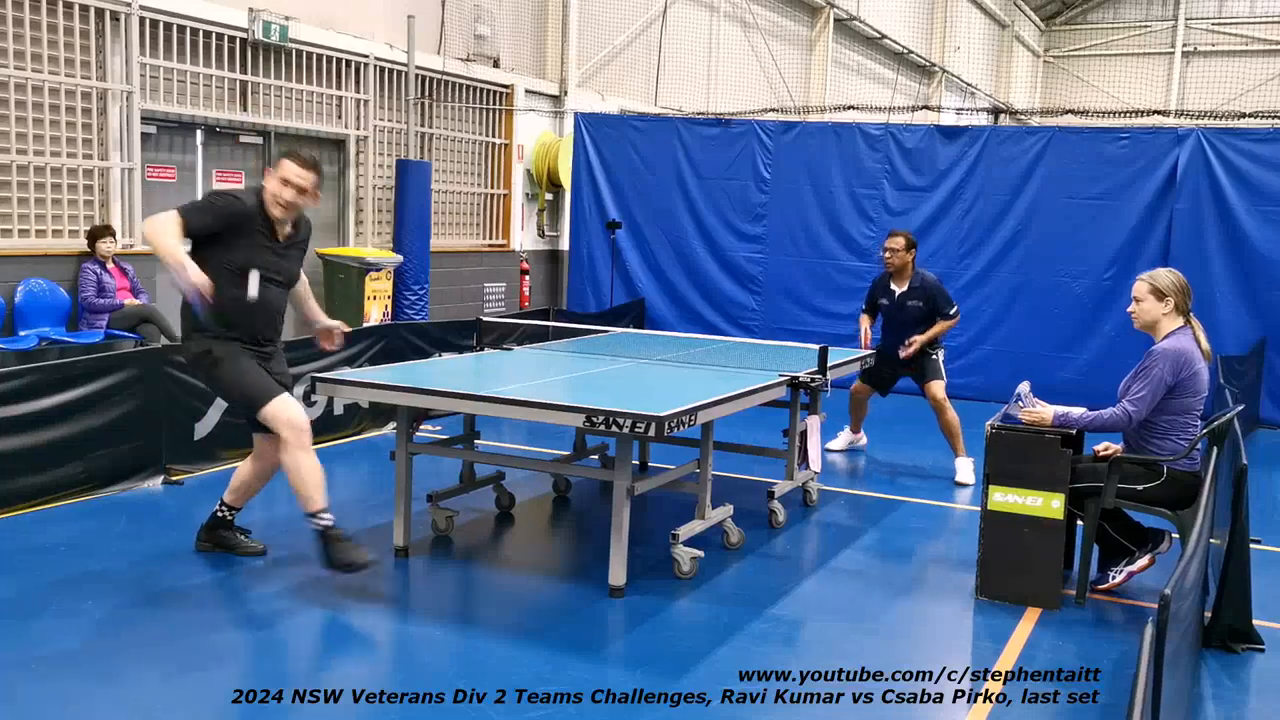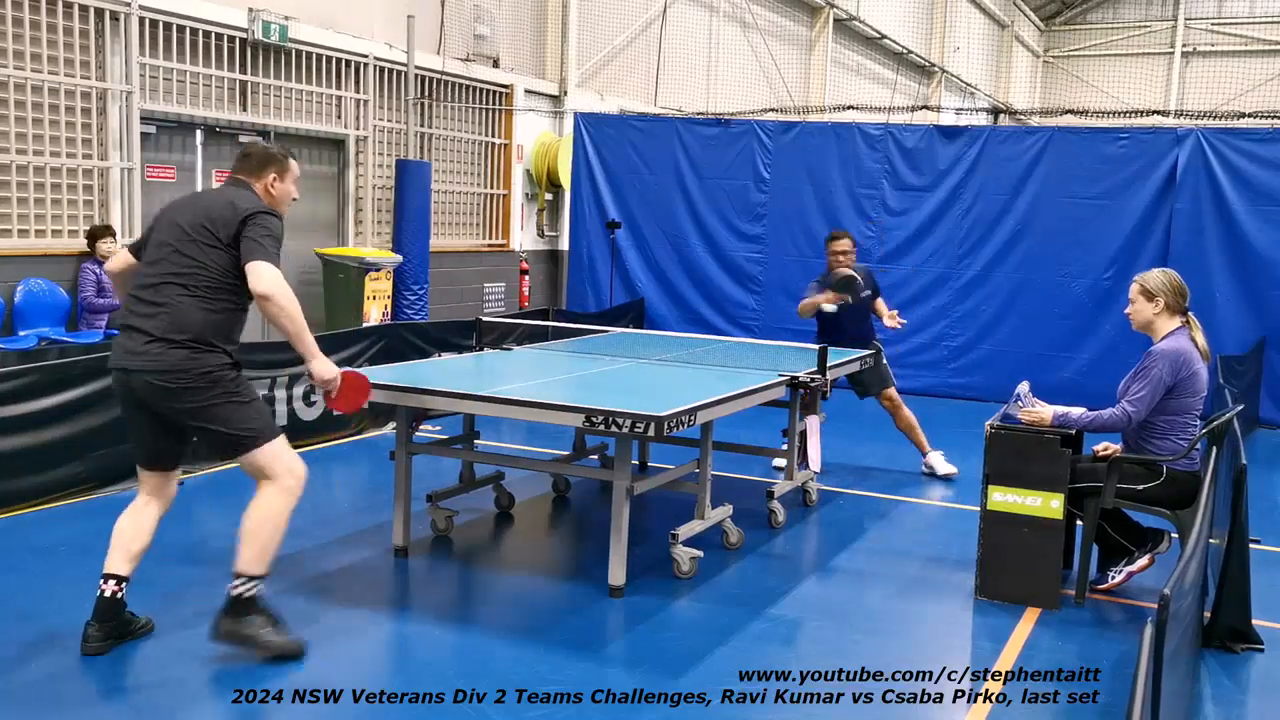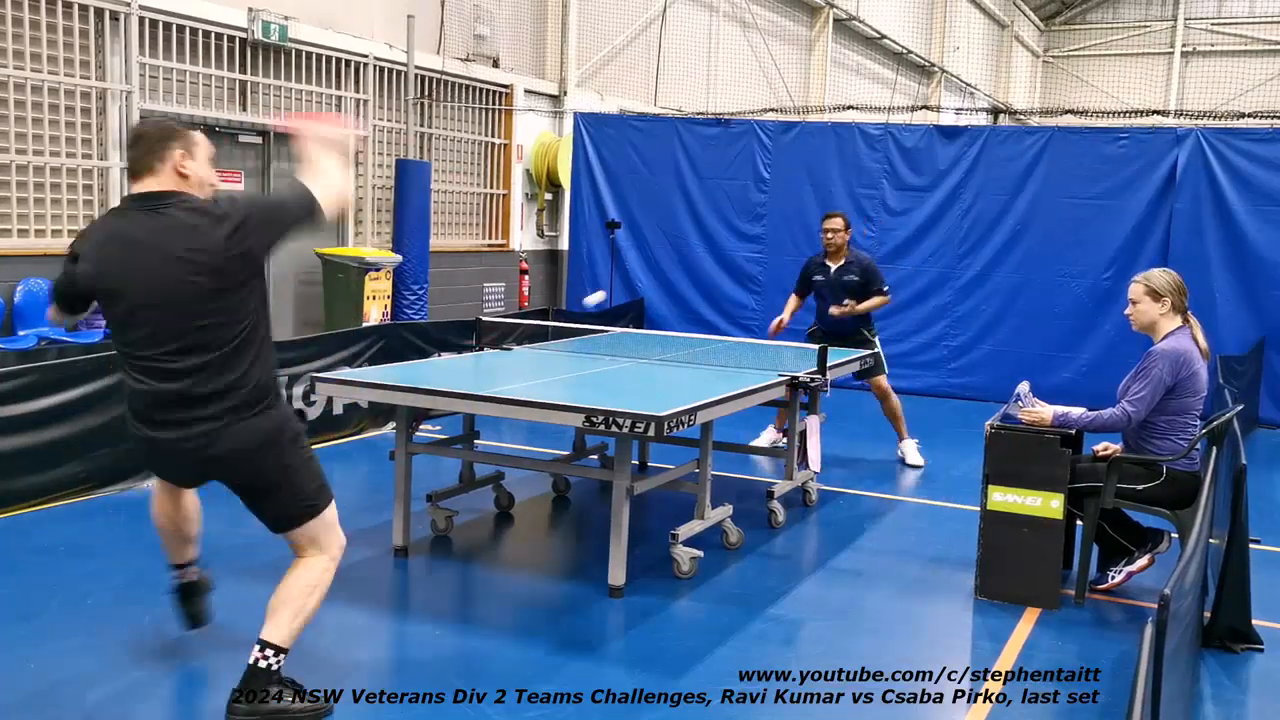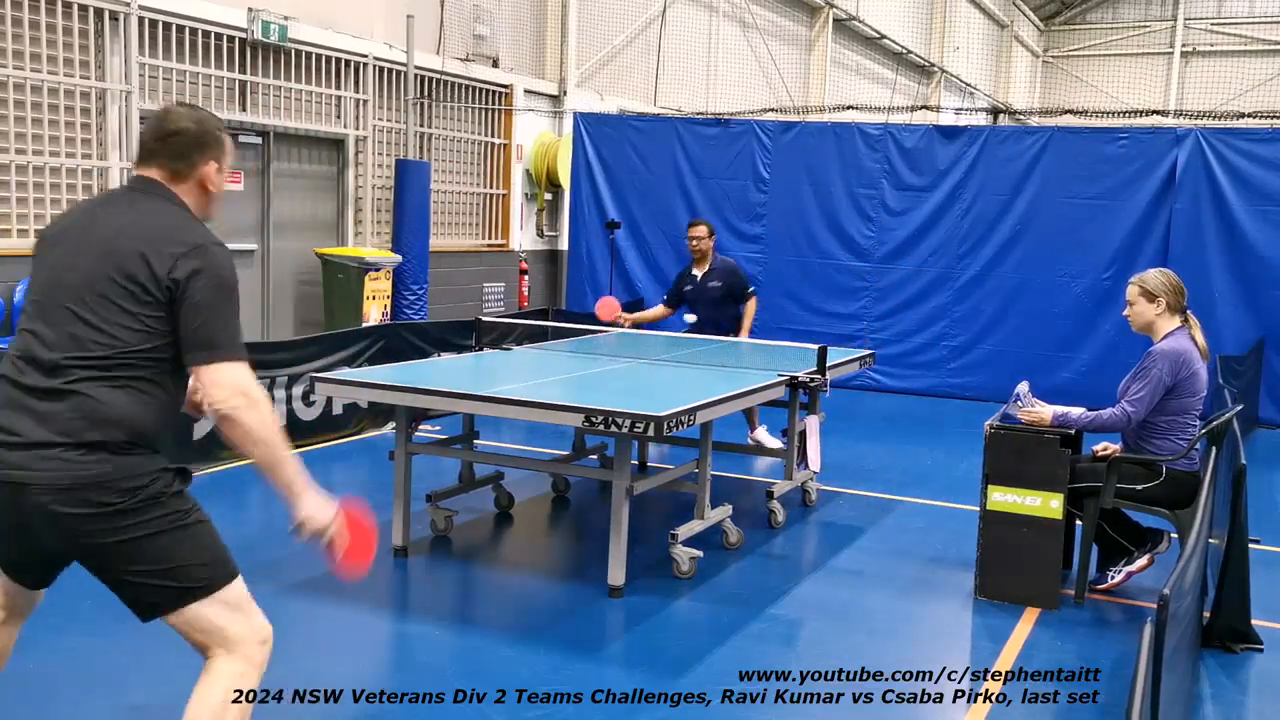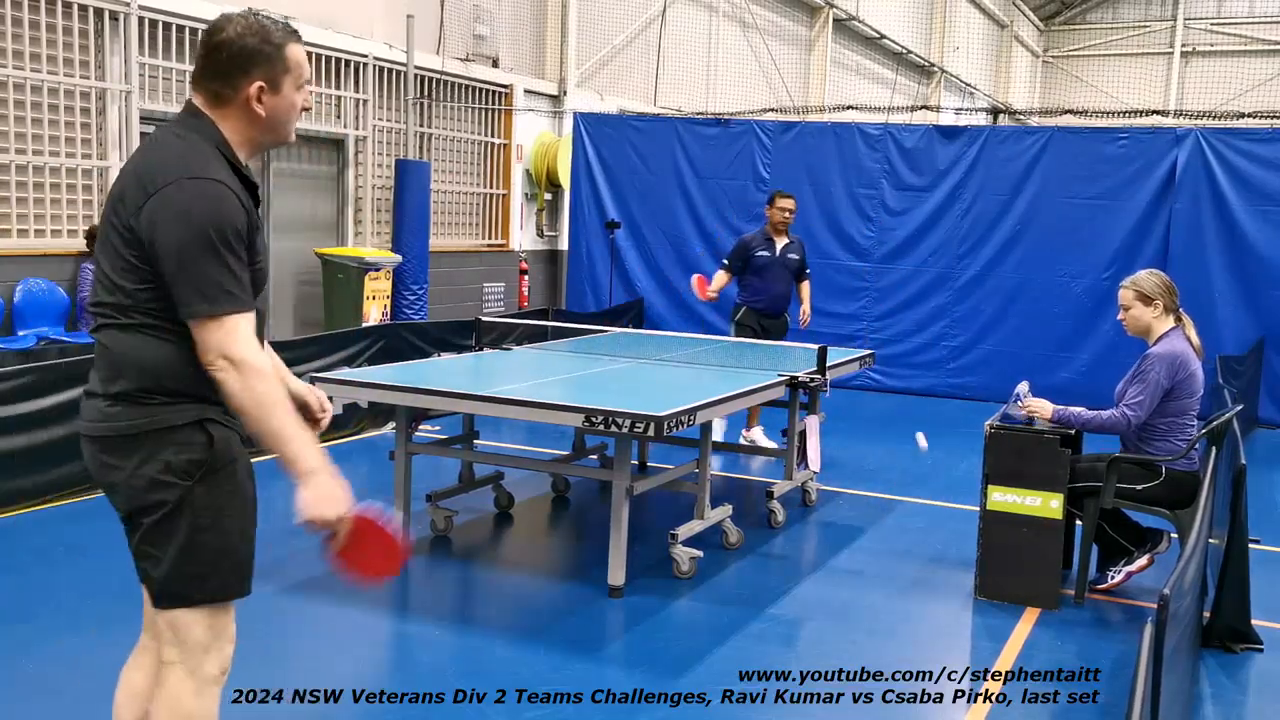
dt=0.7s
person 1, frame 1
left shoulder: (300, 229)
right shoulder: (232, 207)
right elbow: (155, 227)
left wrist: (318, 319)
right wrist: (182, 262)
left hip: (266, 350)
right hip: (219, 346)
left knee: (275, 447)
right knee: (295, 425)
left ankle: (218, 525)
right ankle: (328, 536)
person 1, frame 2
left shoulder: (179, 209)
right shoulder: (257, 216)
left elbow: (119, 268)
right elbow: (266, 288)
right wrist: (314, 357)
left hip: (130, 362)
right hip: (192, 367)
left knee: (156, 491)
right knee: (285, 475)
left ankle: (106, 616)
right ankle: (243, 607)
person 1, frame 3
left shoulder: (95, 244)
right shoulder: (232, 221)
left elbow: (60, 313)
right elbow: (330, 192)
right wrist: (324, 152)
left hip: (161, 431)
right hip: (250, 429)
left knee: (171, 480)
right knee: (324, 548)
left ankle: (189, 589)
person 1, frame 4
left shoulder: (69, 224)
right shoulder: (198, 255)
right elbow: (227, 398)
right wrist: (303, 493)
right hip: (110, 483)
right knee: (242, 641)
person 1, frame 5
left shoulder: (187, 154)
right shoulder: (198, 188)
right elbow: (229, 355)
left wrist: (287, 381)
right wrist: (312, 472)
left hip: (141, 426)
right hip: (170, 436)
left knee: (167, 636)
right knee: (198, 648)
person 2, frame 1
left shoulder: (1168, 352)
right shoulder: (1178, 345)
left elbow: (1127, 415)
left wrist: (1059, 417)
right wrist: (1124, 447)
left hip: (1168, 475)
right hip: (1162, 463)
left knee: (1066, 480)
left ankle: (1143, 542)
right ankle: (1119, 557)
person 2, frame 2
left shoulder: (1167, 353)
right shoulder: (1177, 345)
left elbow: (1127, 416)
left wrist: (1058, 417)
right wrist: (1123, 446)
left hip: (1167, 476)
right hip: (1161, 463)
left knee: (1065, 480)
left ankle: (1142, 543)
right ankle: (1119, 557)
person 2, frame 3
left shoulder: (1167, 353)
right shoulder: (1176, 345)
left elbow: (1126, 415)
left wrist: (1058, 417)
right wrist: (1123, 446)
left hip: (1166, 475)
right hip: (1160, 463)
left knee: (1064, 480)
left ankle: (1141, 542)
right ankle: (1119, 556)
person 2, frame 4
left shoulder: (1167, 353)
right shoulder: (1178, 345)
left elbow: (1126, 415)
left wrist: (1057, 417)
right wrist: (1123, 446)
left hip: (1167, 476)
right hip: (1161, 464)
left knee: (1065, 480)
left ankle: (1141, 542)
right ankle: (1119, 556)
person 2, frame 5
left shoulder: (1164, 356)
right shoulder: (1169, 347)
left elbow: (1127, 419)
left wrist: (1058, 413)
left hip: (1166, 475)
right hip: (1159, 465)
left knee: (1065, 479)
right knee: (1066, 468)
left ankle: (1140, 542)
right ankle: (1120, 555)
person 3, frame 1
left shoulder: (929, 284)
right shoulder: (879, 283)
left elbow: (952, 317)
right elbow: (868, 312)
left wrist: (923, 339)
right wrist: (865, 327)
left hip: (925, 352)
right hip: (888, 352)
left knee: (938, 398)
right knee: (857, 392)
left ankle: (962, 460)
right ankle: (855, 434)
person 3, frame 2
left shoulder: (865, 274)
right shoulder: (821, 285)
right elbow: (803, 310)
left wrist: (885, 315)
right wrist: (823, 300)
left hip: (865, 350)
left knee: (893, 401)
left ankle: (930, 456)
person 3, frame 3
left shoulder: (865, 262)
right shoulder: (813, 265)
left elbow: (884, 297)
right elbow: (798, 294)
left wrist: (856, 309)
right wrist: (786, 315)
left hip: (859, 336)
right hip: (824, 334)
left knee: (881, 387)
left ankle: (905, 443)
right ankle: (776, 431)
person 3, frame 4
left shoulder: (728, 269)
right shoulder: (683, 276)
left elbow: (750, 299)
right elbow: (666, 308)
left wrist: (744, 333)
right wrist: (632, 318)
left hip: (727, 339)
left ankle: (756, 431)
person 3, frame 5
left shoulder: (797, 247)
right shoulder: (748, 241)
left elbow: (803, 280)
right elbow: (726, 272)
left wrist: (806, 303)
right wrist: (712, 289)
left hip: (777, 320)
right hip: (748, 316)
left ankle: (752, 430)
right ankle: (720, 417)
